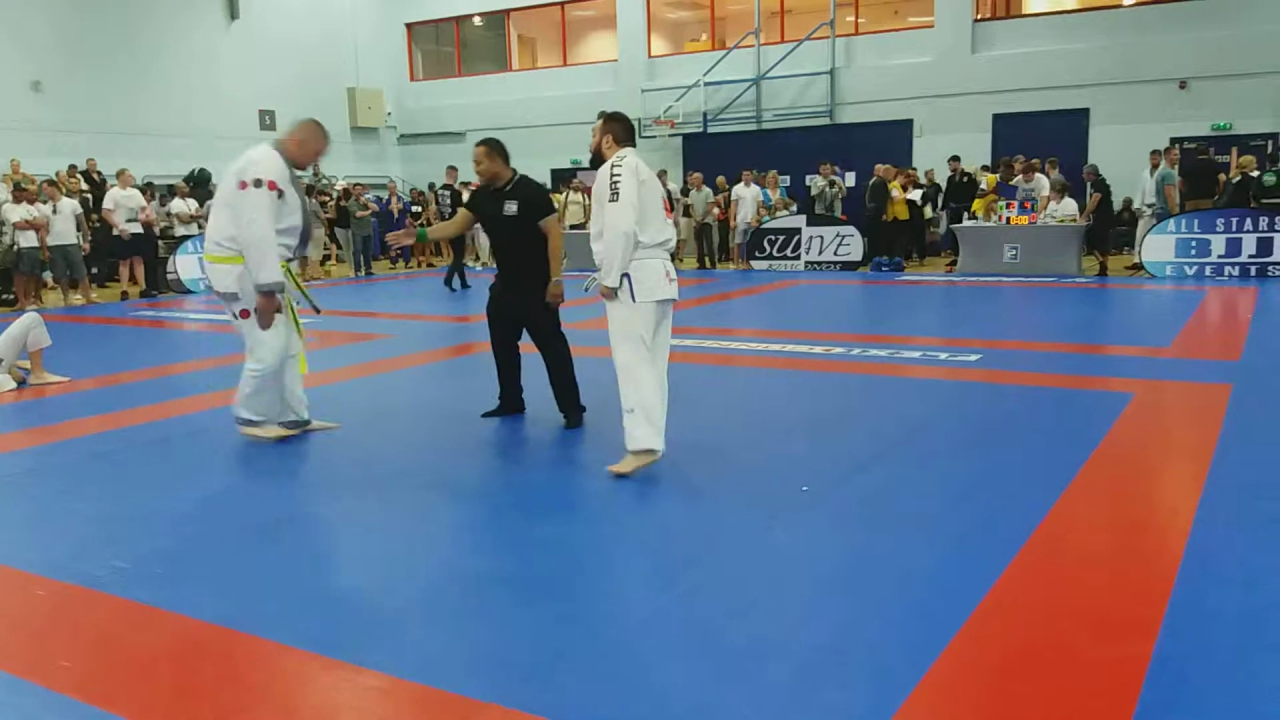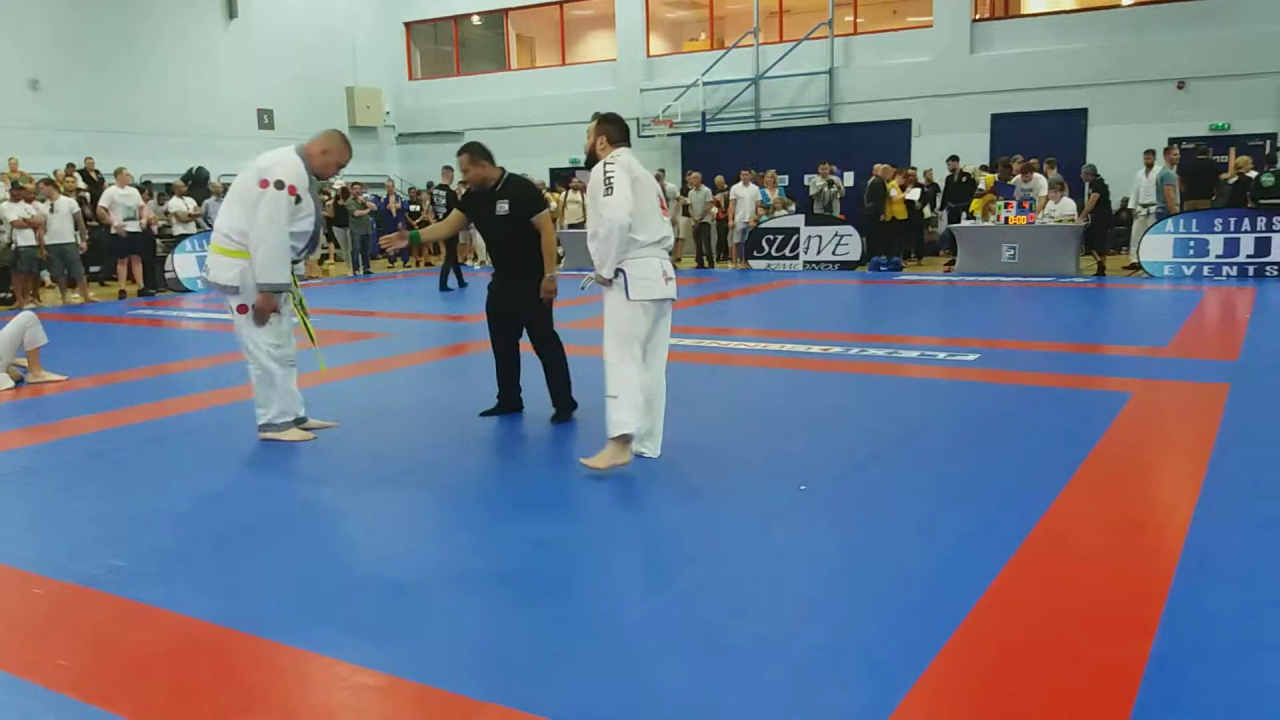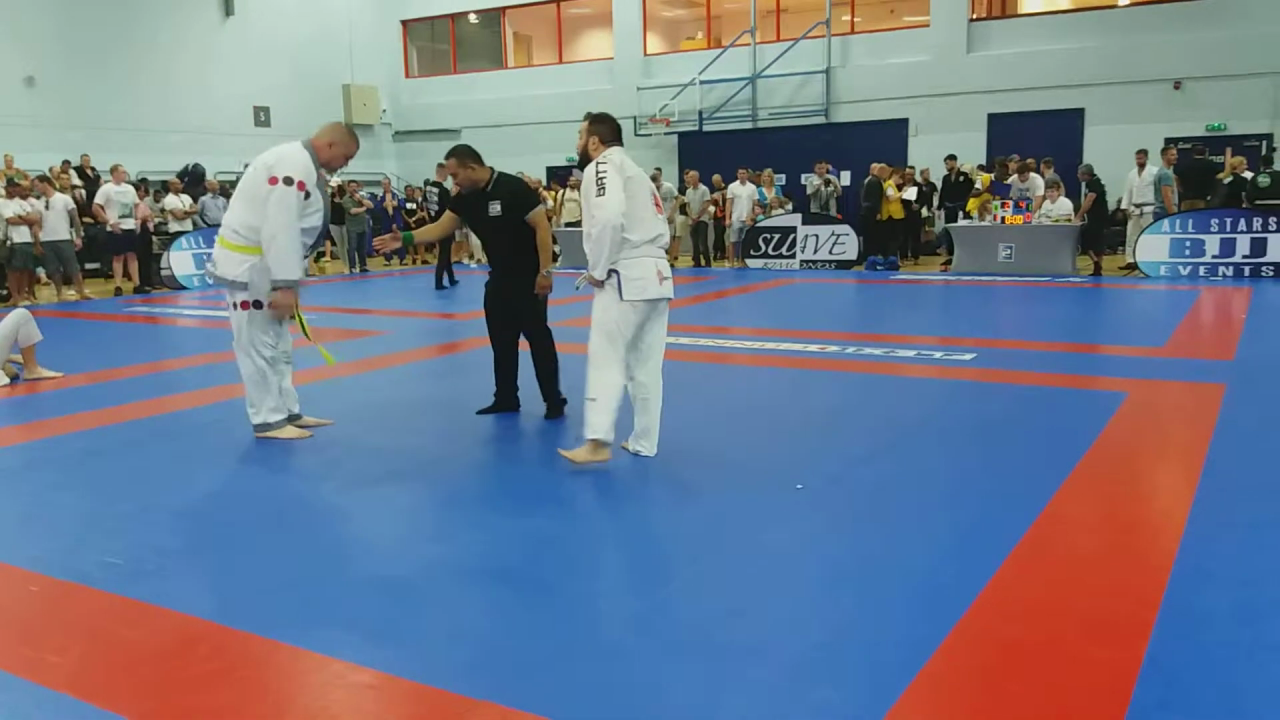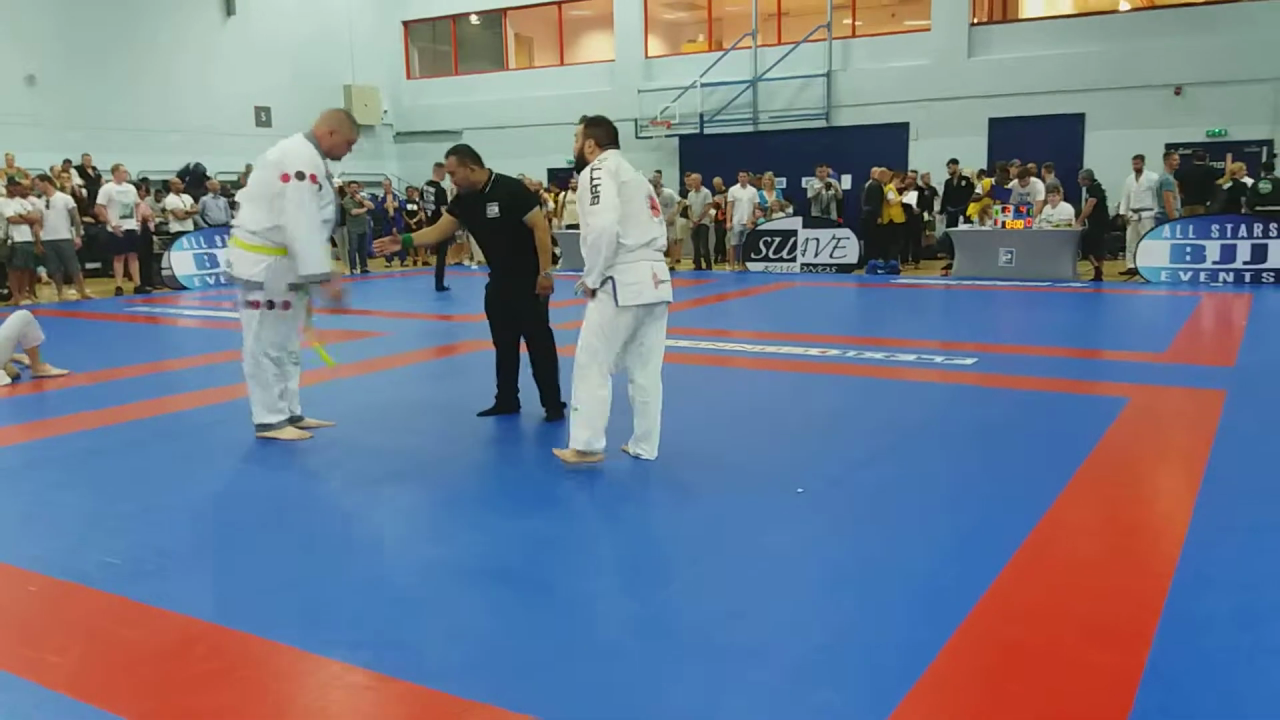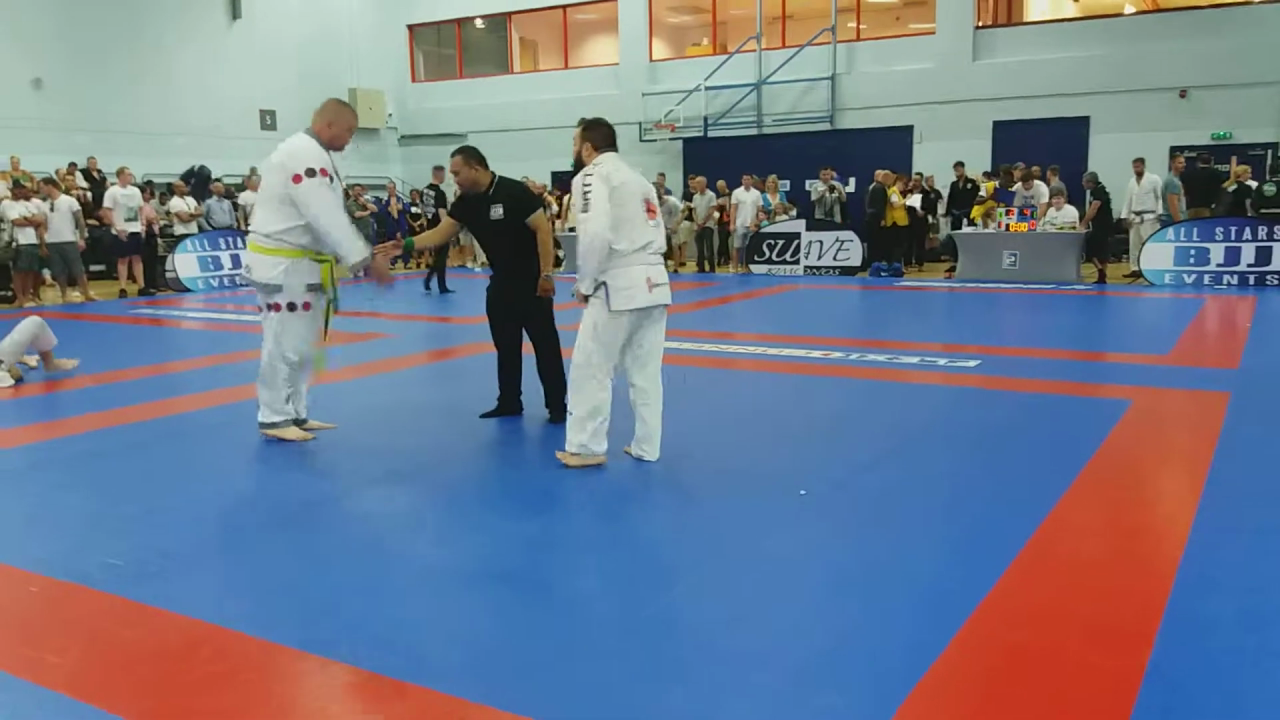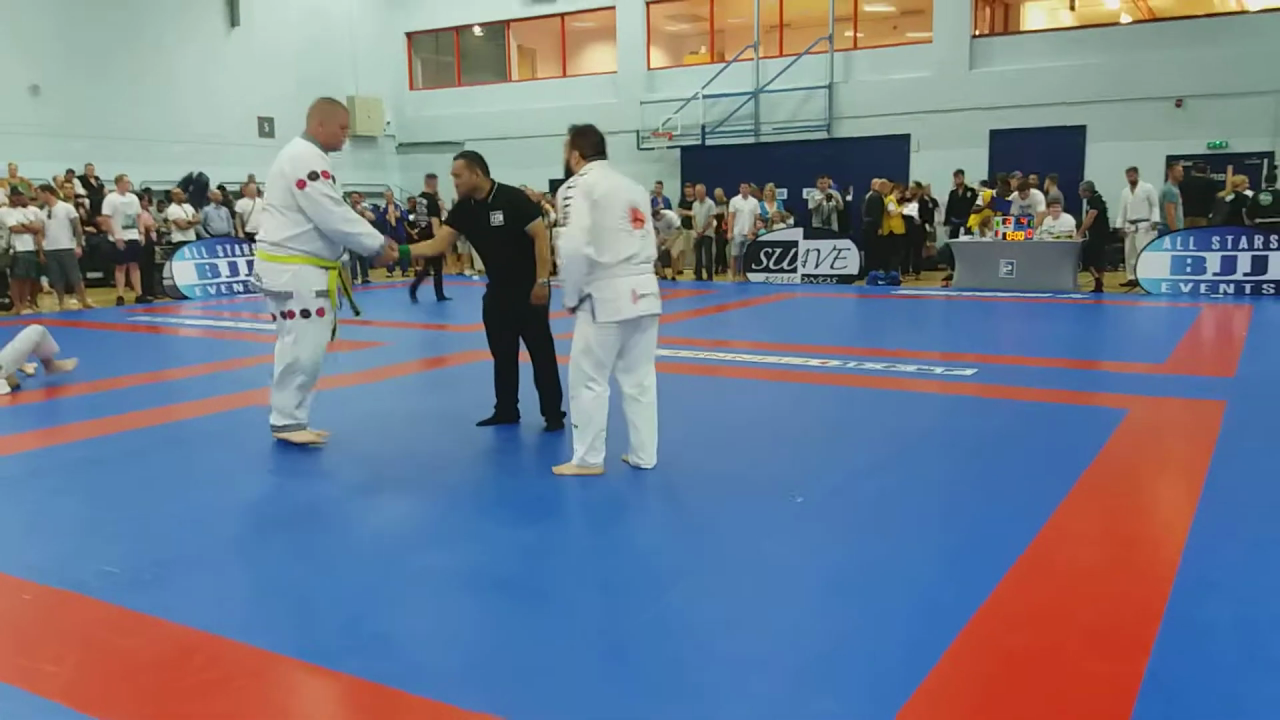
dt=0.1s
person 1, frame 1
left shoulder: (617, 167)
right shoulder: (641, 170)
left elbow: (620, 226)
left wrist: (608, 277)
left hip: (635, 278)
right hip: (660, 274)
left knee: (632, 362)
right knee: (651, 363)
left ankle: (642, 443)
right ankle: (650, 442)
person 1, frame 2
left shoulder: (611, 165)
right shoulder: (638, 170)
left elbow: (616, 218)
left wrist: (604, 269)
left hip: (631, 276)
right hip: (659, 272)
left knee: (622, 358)
right knee: (650, 364)
left ankle: (621, 439)
right ankle: (646, 441)
person 1, frame 3
left shoulder: (604, 166)
right shoulder: (635, 171)
left elbow: (609, 218)
left wrist: (596, 270)
left hip: (627, 276)
right hip: (657, 274)
left knee: (605, 359)
right knee: (646, 366)
left ankle: (598, 440)
right ankle: (644, 441)
person 1, frame 4
left shoulder: (599, 170)
right shoulder: (633, 175)
left elbow: (604, 227)
left wrist: (591, 278)
left hip: (622, 282)
right hip: (655, 278)
left knee: (593, 363)
right knee: (645, 369)
left ankle: (586, 445)
right ankle: (644, 444)
person 1, frame 5
left shoulder: (592, 176)
right shoulder: (636, 179)
left elbow: (594, 236)
left wrist: (584, 285)
left hip: (618, 285)
right hip: (654, 281)
left knee: (591, 367)
right knee: (645, 371)
left ankle: (587, 447)
right ankle: (646, 446)
person 1, frame 6
left shoulder: (576, 186)
right shoulder: (631, 186)
left elbow: (574, 249)
left wrist: (571, 298)
left hip: (605, 295)
right hip: (644, 291)
left knee: (588, 380)
right knee: (639, 379)
left ankle: (588, 458)
right ankle: (643, 453)
person 2, frame 1
left shoulder: (277, 167)
right shoulder: (266, 168)
right elbow: (257, 232)
left wrist: (273, 282)
right wrist: (266, 287)
left hip: (258, 267)
right hip: (242, 271)
left knee: (286, 345)
right knee: (270, 348)
left ankle: (294, 416)
right ankle: (251, 414)
person 2, frame 2
left shoulder: (297, 172)
right shoulder: (287, 171)
right elbow: (268, 233)
left wrist: (276, 282)
right wrist: (268, 288)
left hip: (261, 265)
right hip: (243, 265)
left knee: (281, 343)
right knee: (267, 346)
left ankle: (290, 414)
right ankle: (275, 421)
person 2, frame 3
left shoulder: (301, 163)
right shoulder: (295, 165)
right elbow: (280, 230)
left wrist: (285, 282)
right wrist: (284, 286)
left hip: (263, 261)
right hip: (250, 262)
left knee: (276, 344)
right knee: (258, 345)
left ankle: (286, 412)
right ankle: (268, 419)
person 2, frame 4
left shoulder: (305, 156)
right shoulder: (302, 159)
right elbow: (301, 225)
left wrist: (314, 273)
right wrist: (324, 276)
left hip: (278, 260)
right hip: (264, 262)
left knee: (286, 342)
right knee: (267, 344)
left ankle: (287, 413)
right ankle: (269, 419)
person 2, frame 5
left shoulder: (304, 152)
right shoulder: (307, 156)
right elbow: (326, 218)
right wrist: (364, 259)
left hip: (294, 262)
right hip: (283, 265)
left knee: (300, 343)
right knee: (286, 344)
left ankle: (292, 415)
right ankle: (274, 418)
person 2, frame 6
left shoulder: (303, 156)
right shoulder: (306, 160)
left elbow: (324, 219)
right elbow: (335, 217)
left wrist: (351, 258)
right wrist: (379, 246)
left hip: (303, 269)
right hip: (293, 272)
left knee: (305, 347)
right knee: (304, 349)
left ankle: (292, 419)
right ankle: (286, 421)
person 3, frame 1
left shoulder: (530, 192)
right shoulder: (482, 194)
left elbow: (554, 235)
right elbow: (455, 225)
left wrist: (555, 280)
right wrist: (419, 235)
left hip: (536, 284)
right hip: (505, 282)
left knee: (551, 344)
right knee: (502, 344)
left ankle: (571, 409)
right ankle: (511, 401)
person 3, frame 2
left shoulder: (522, 190)
right shoulder: (473, 196)
left elbow: (547, 230)
right elbow: (447, 227)
left wrist: (550, 275)
right wrist: (412, 237)
left hip: (532, 280)
right hip: (503, 280)
left knee: (545, 341)
right knee: (502, 343)
left ankle: (564, 403)
right ankle: (509, 400)
person 3, frame 3
left shoulder: (513, 188)
right shoulder: (465, 198)
left elbow: (542, 226)
right elbow: (440, 228)
left wrist: (545, 272)
right wrist: (405, 239)
left hip: (529, 276)
right hip: (500, 277)
left knee: (538, 337)
right knee: (502, 341)
left ankle: (553, 400)
right ankle: (506, 398)
person 3, frame 4
left shoulder: (511, 190)
right shoulder: (464, 199)
left elbow: (541, 227)
right elbow: (439, 231)
left wrist: (545, 273)
right wrist: (404, 241)
left hip: (529, 278)
right hip: (499, 279)
left knee: (538, 340)
right knee: (504, 343)
left ankle: (553, 403)
right ankle: (507, 400)
person 3, frame 5
left shoulder: (514, 191)
right shoulder: (466, 202)
left elbow: (543, 228)
right elbow: (440, 234)
left wrist: (546, 273)
right wrist: (404, 245)
left hip: (530, 279)
right hip: (501, 281)
left knee: (545, 341)
right knee: (505, 344)
left ankle: (557, 405)
right ankle: (509, 402)
person 3, frame 6
left shoulder: (513, 200)
right shoulder: (463, 208)
left elbow: (541, 237)
right elbow: (439, 243)
left wrist: (542, 282)
right wrist: (402, 252)
left hip: (528, 288)
right hip: (498, 289)
left knee: (540, 350)
right knee: (502, 353)
left ankle: (553, 413)
right ankle: (506, 410)
